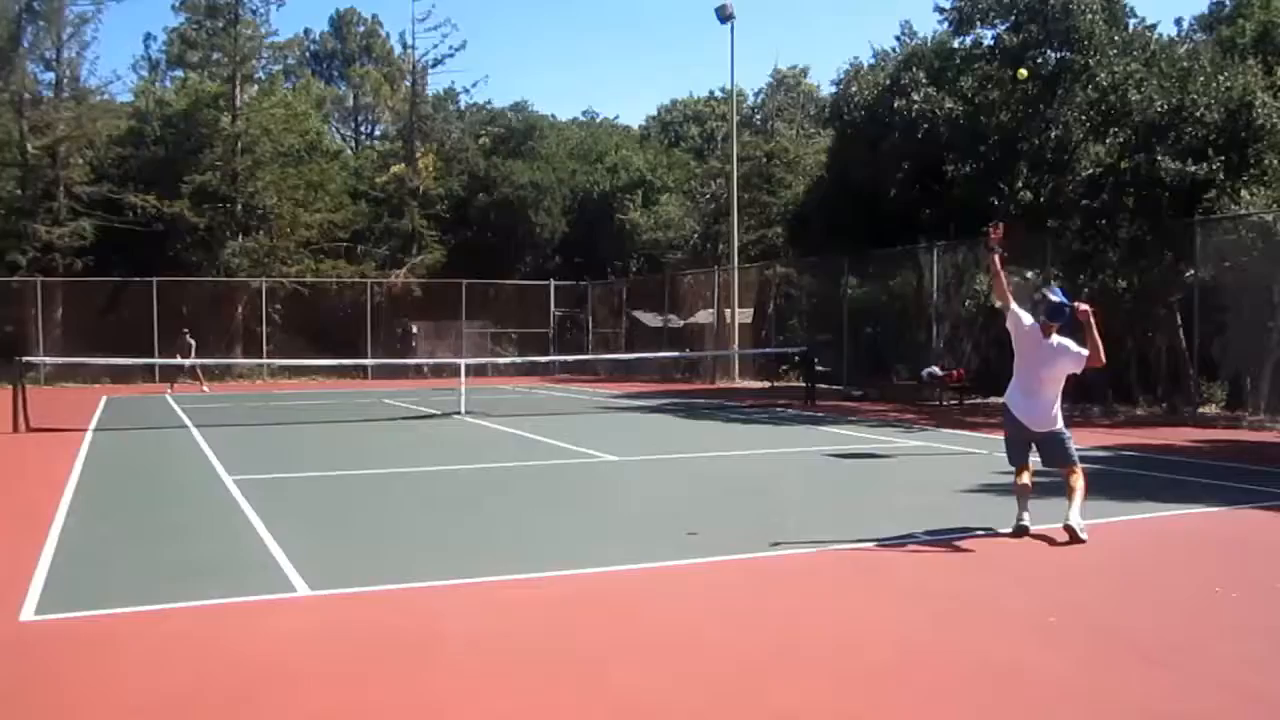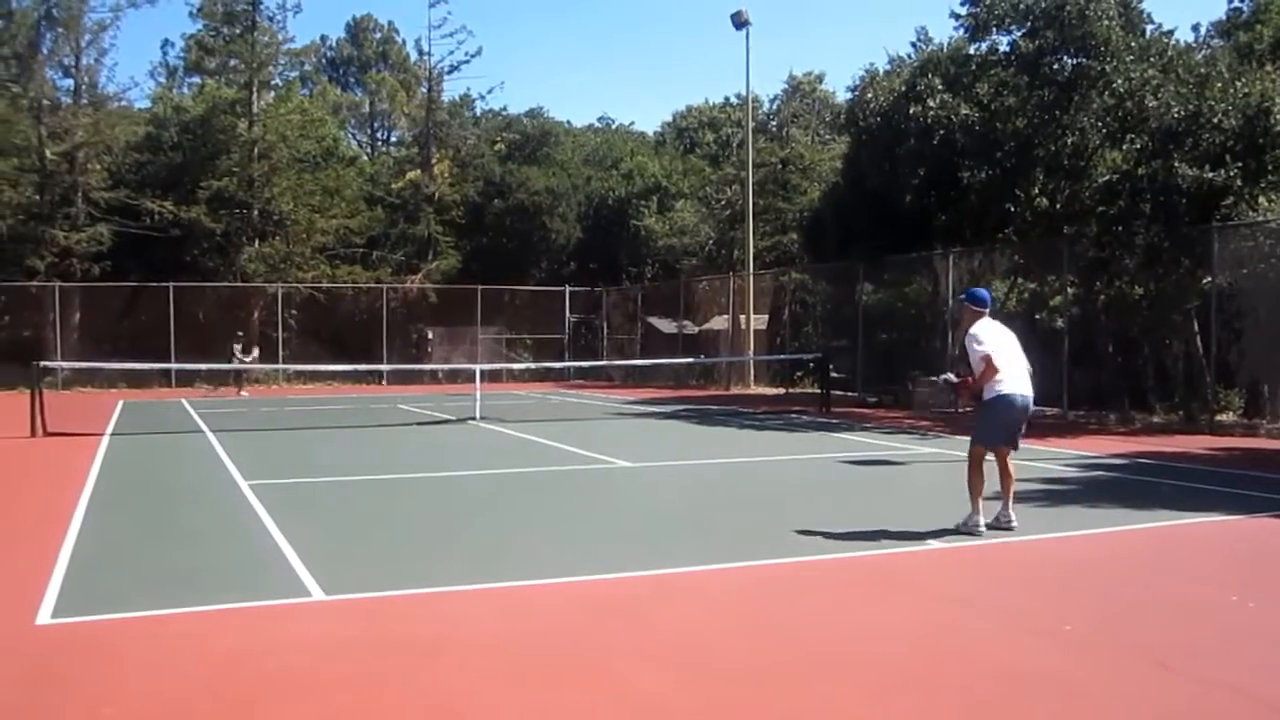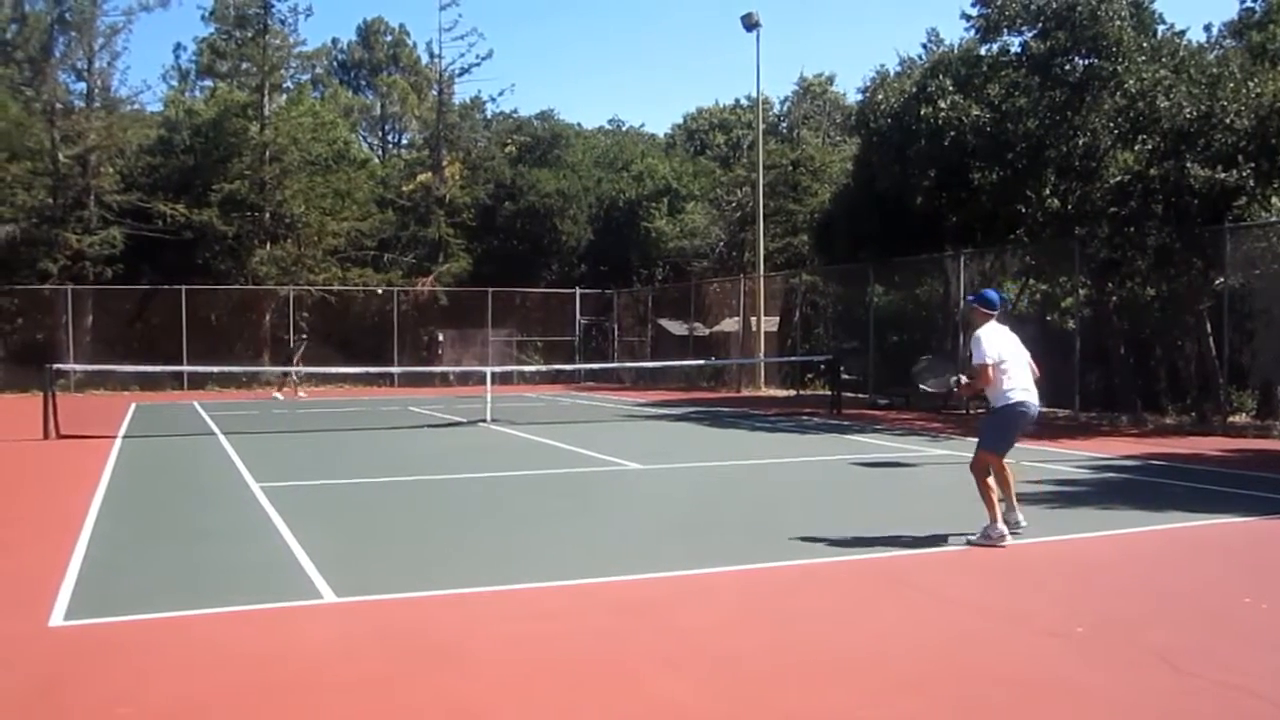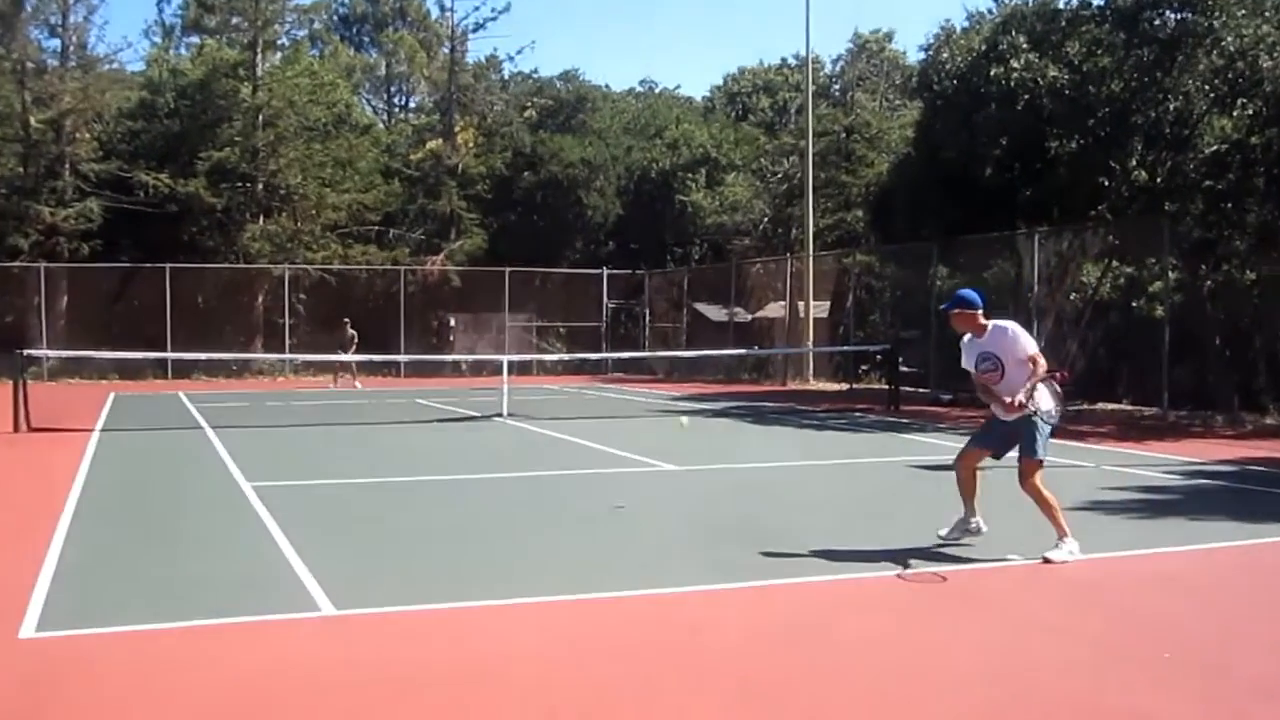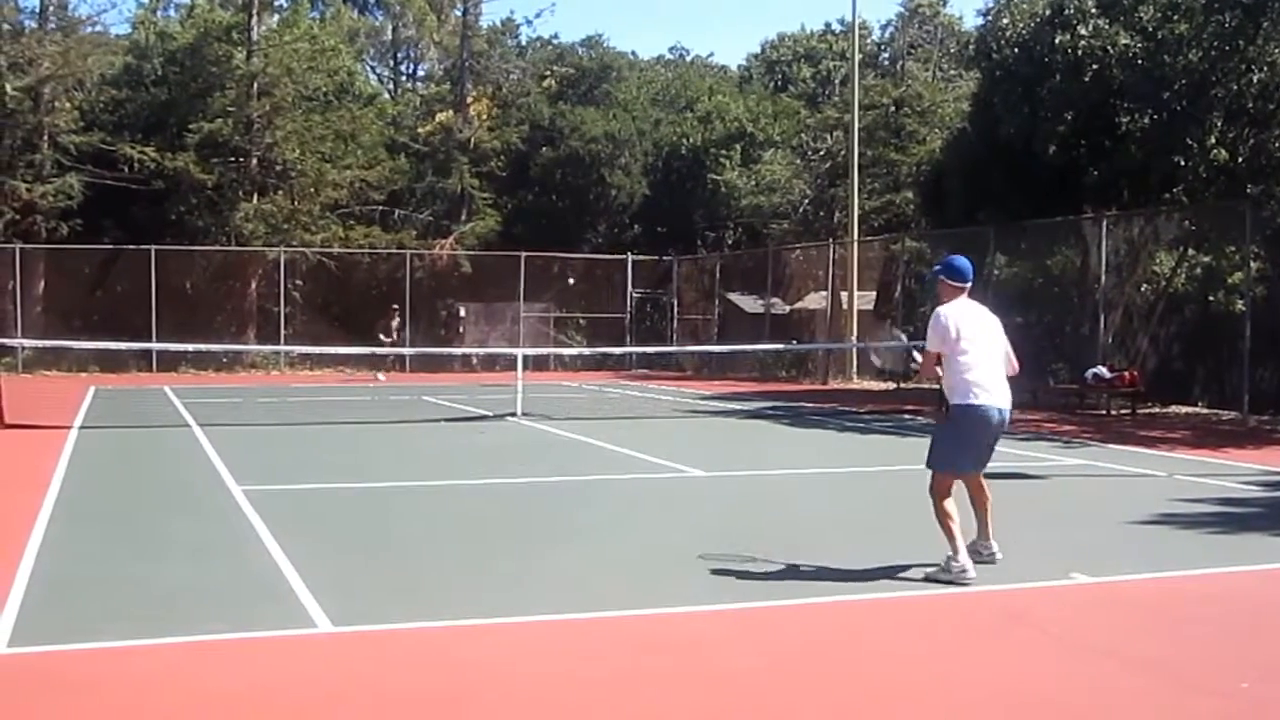
dt=1s
person 1, frame 1
left shoulder: (1024, 329)
right shoulder: (1063, 349)
left elbow: (1003, 293)
right elbow: (1097, 361)
left wrist: (994, 252)
right wrist: (1090, 323)
left hip: (1015, 416)
right hip: (1046, 425)
left knee: (1022, 471)
right knee: (1073, 474)
left ankle: (1022, 516)
right ankle: (1073, 518)
person 1, frame 2
left shoulder: (976, 332)
right shoulder: (1004, 330)
left elbow: (992, 367)
right elbow: (1027, 369)
left wrist: (973, 385)
left hip: (1000, 399)
right hip: (1025, 398)
left knee: (976, 457)
right knee: (1003, 455)
left ankle: (976, 517)
right ankle: (1006, 512)
person 1, frame 3
left shoulder: (982, 336)
right shoulder: (1007, 334)
left elbow: (985, 378)
right elbow: (1034, 371)
left wrist: (969, 386)
left hip: (1011, 406)
right hip: (1027, 403)
left knee: (979, 466)
right knee: (994, 460)
left ankle: (996, 527)
right ankle: (1012, 514)
person 1, frame 4
left shoulder: (1008, 331)
right shoulder: (967, 345)
left elbow: (1038, 363)
right elbow: (980, 386)
left wrist: (1024, 394)
right wrist: (1004, 401)
left hip: (1032, 413)
right hip: (1002, 416)
left knee: (1029, 482)
right knee: (963, 463)
left ankle: (1067, 541)
right ankle: (970, 520)
person 1, frame 5
left shoulder: (944, 313)
right shoulder: (988, 316)
left elbow: (929, 366)
right elbow: (1013, 366)
left wrist: (933, 372)
left hip: (969, 407)
right hip: (1000, 408)
left knee: (940, 485)
right knee: (972, 474)
left ankle: (959, 560)
right ankle: (985, 542)
